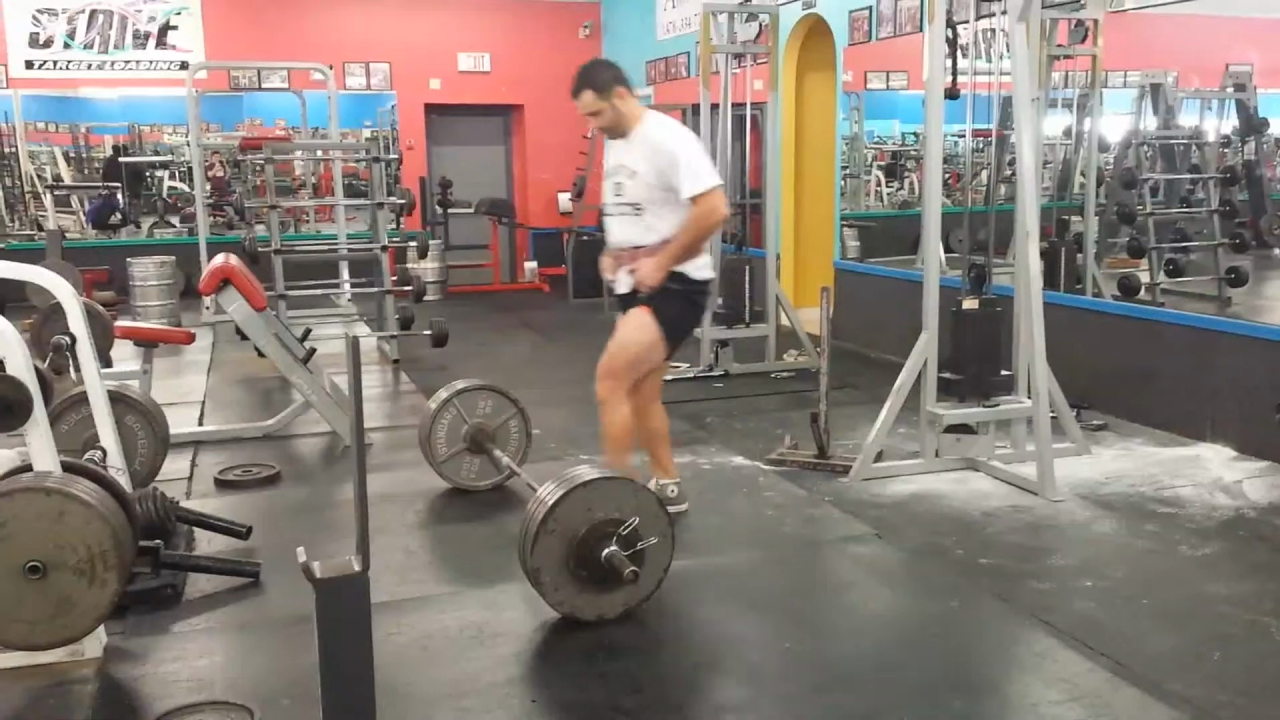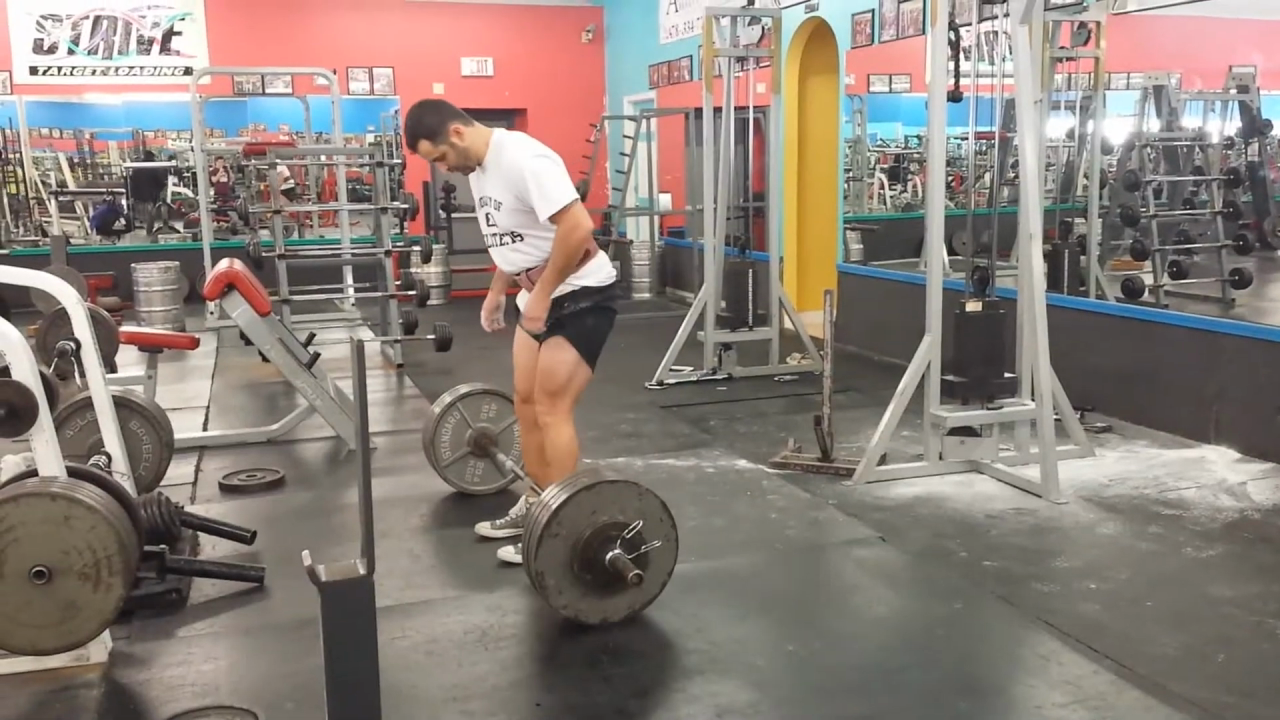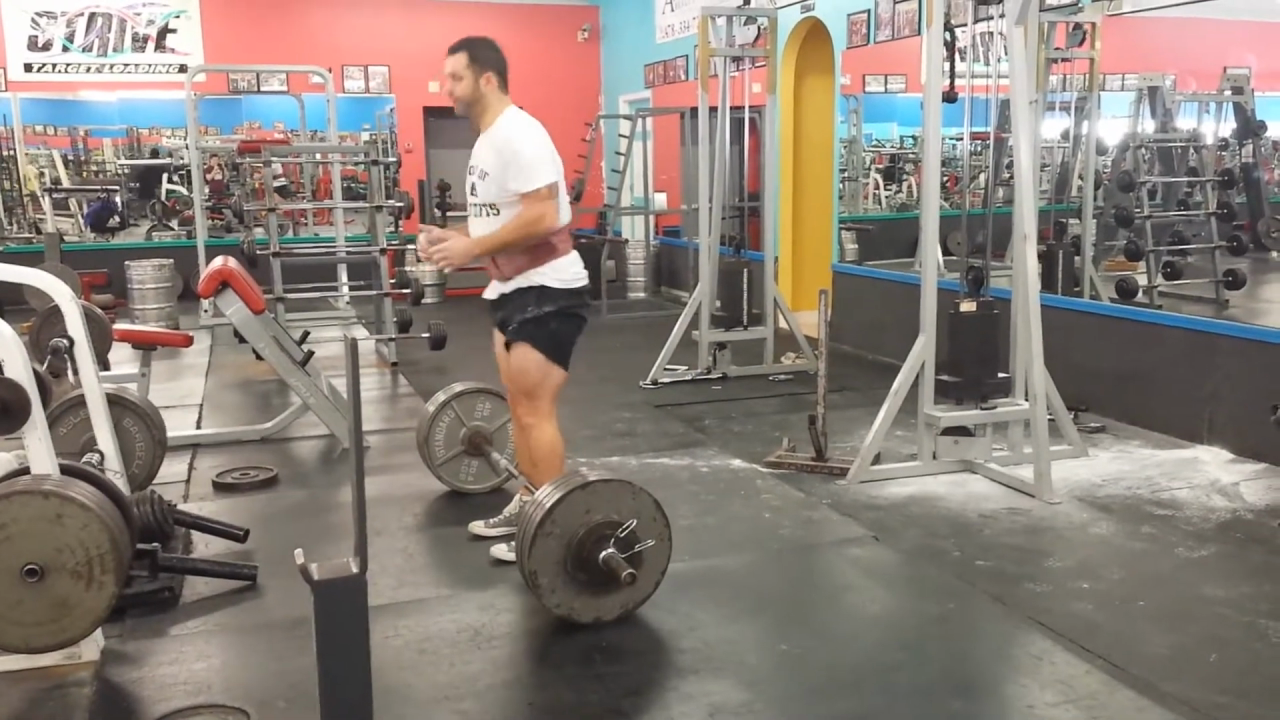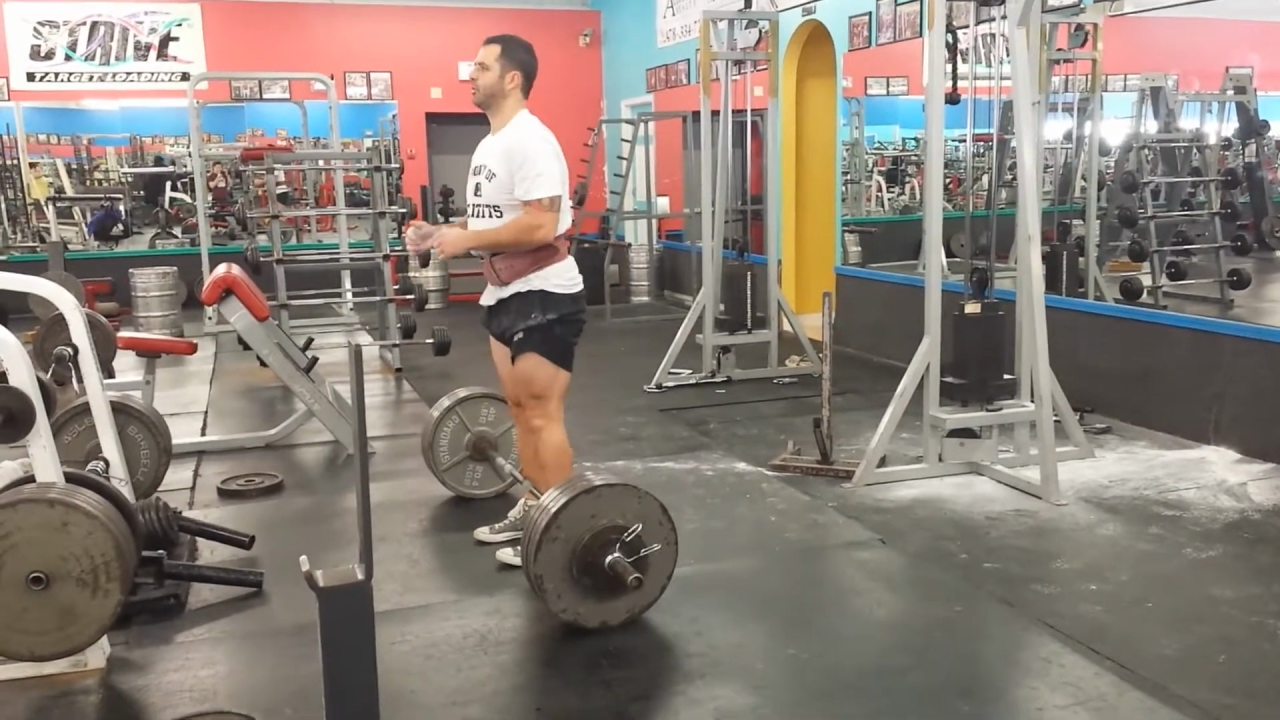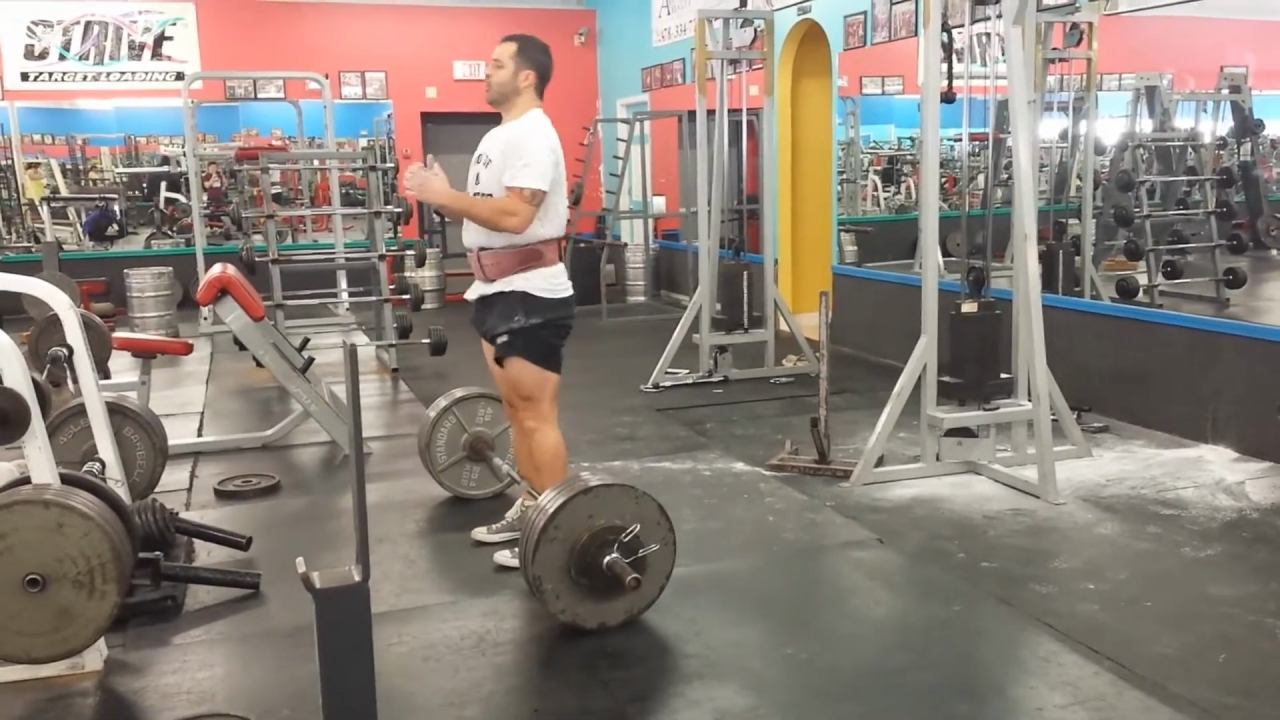
dt=1s
person 1, frame 1
left shoulder: (669, 139)
right shoulder: (615, 146)
left elbow: (713, 209)
left wrist: (662, 263)
right wrist: (612, 251)
left hip: (675, 284)
right hip: (636, 284)
left knee: (611, 379)
right knee: (638, 388)
right ankle: (667, 486)
person 1, frame 2
left shoulder: (522, 159)
right shoulder: (478, 169)
left elbow: (577, 226)
left wrist: (542, 295)
right wrist: (496, 292)
left hip: (580, 293)
right hip: (540, 294)
left knee: (551, 409)
right knee: (526, 403)
right ankle: (536, 505)
person 1, frame 3
left shoulder: (518, 135)
right shoulder: (487, 140)
left elbow: (542, 217)
left wrist: (471, 249)
right wrist: (454, 238)
left hip: (547, 290)
right hip: (516, 289)
left knee: (535, 411)
right knee: (519, 406)
right ankle: (530, 505)
person 1, frame 4
left shoulder: (530, 141)
right shoulder: (490, 145)
left elbow: (540, 225)
left wrist: (465, 241)
right wrist: (444, 231)
left hip: (543, 296)
right hip: (508, 295)
left knee: (543, 415)
right knee: (522, 410)
right ankle: (533, 509)
person 1, frame 5
left shoulder: (532, 136)
right shoulder: (504, 135)
left elbow: (512, 215)
right elbow: (488, 206)
left wrist: (445, 195)
right wrist: (440, 192)
left hip: (530, 295)
right hip: (497, 292)
left knee: (536, 416)
right knee: (517, 410)
right ankle: (531, 510)
